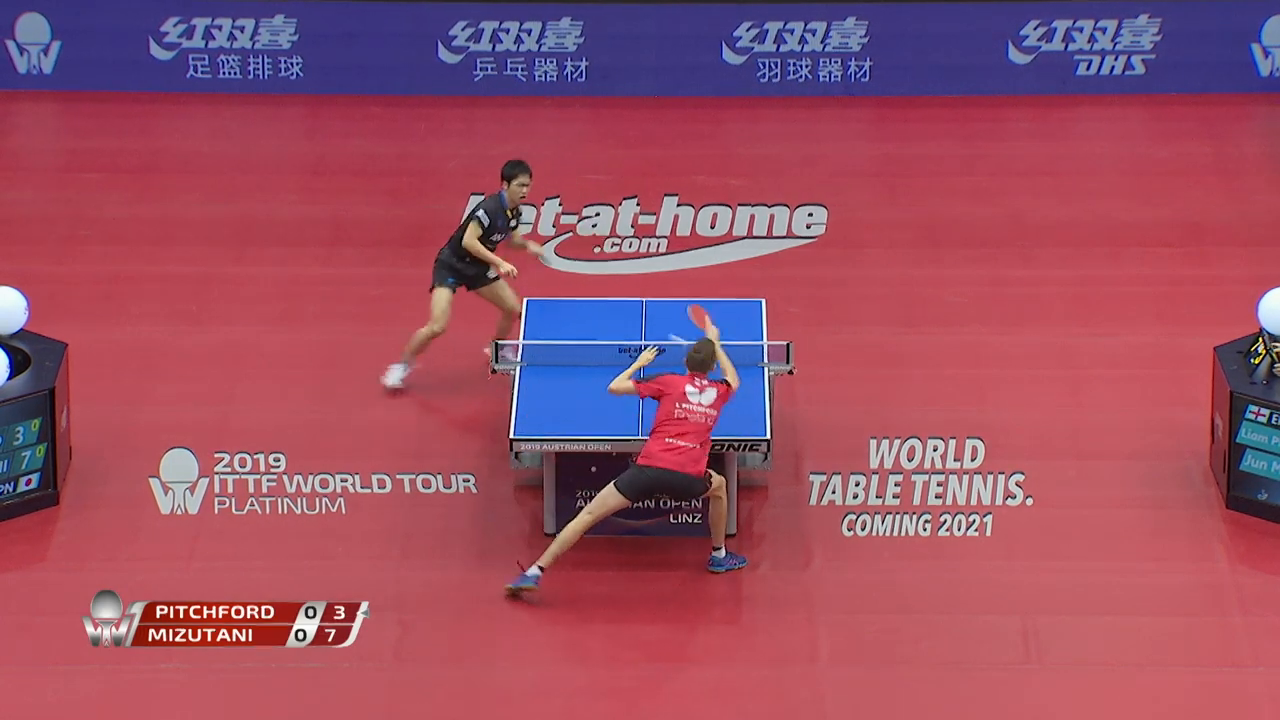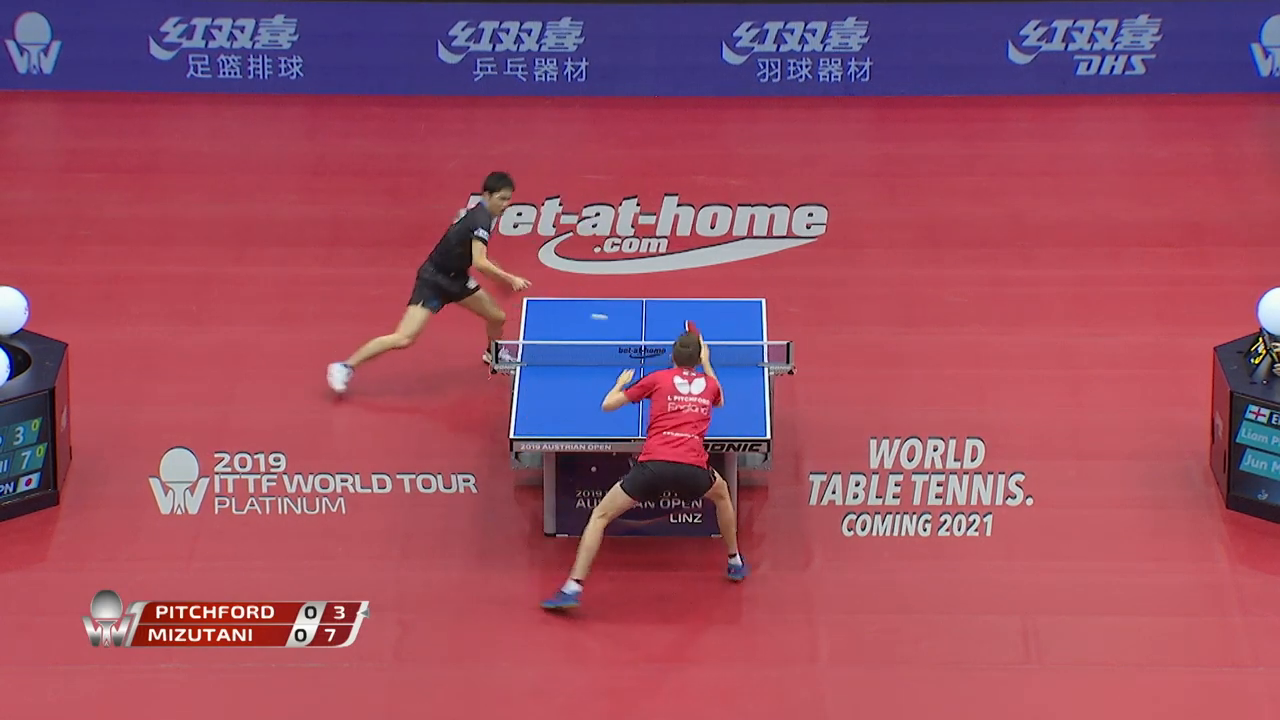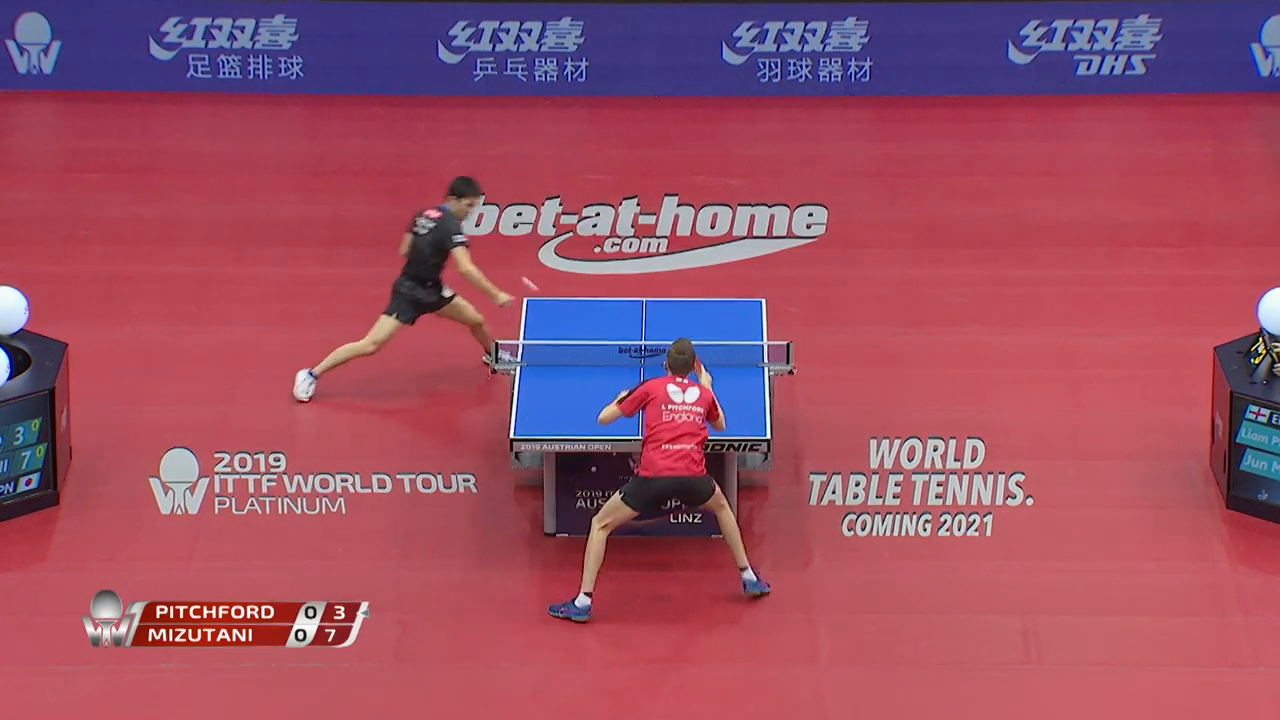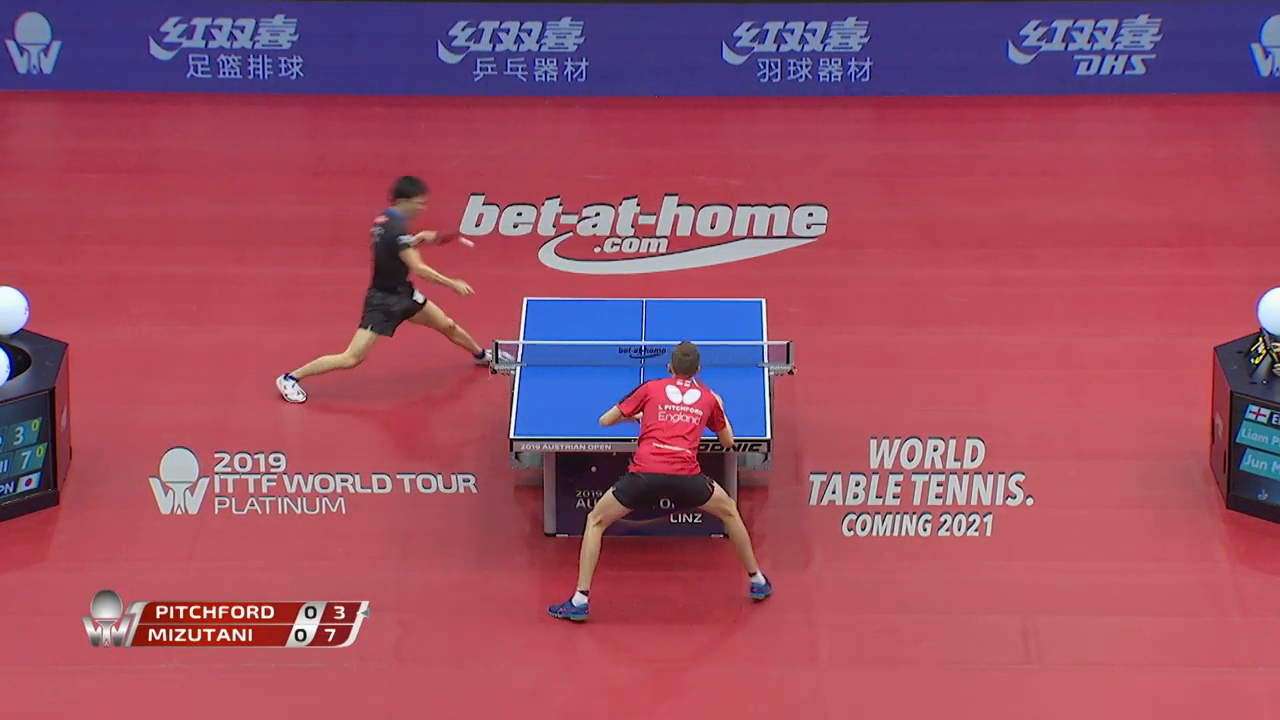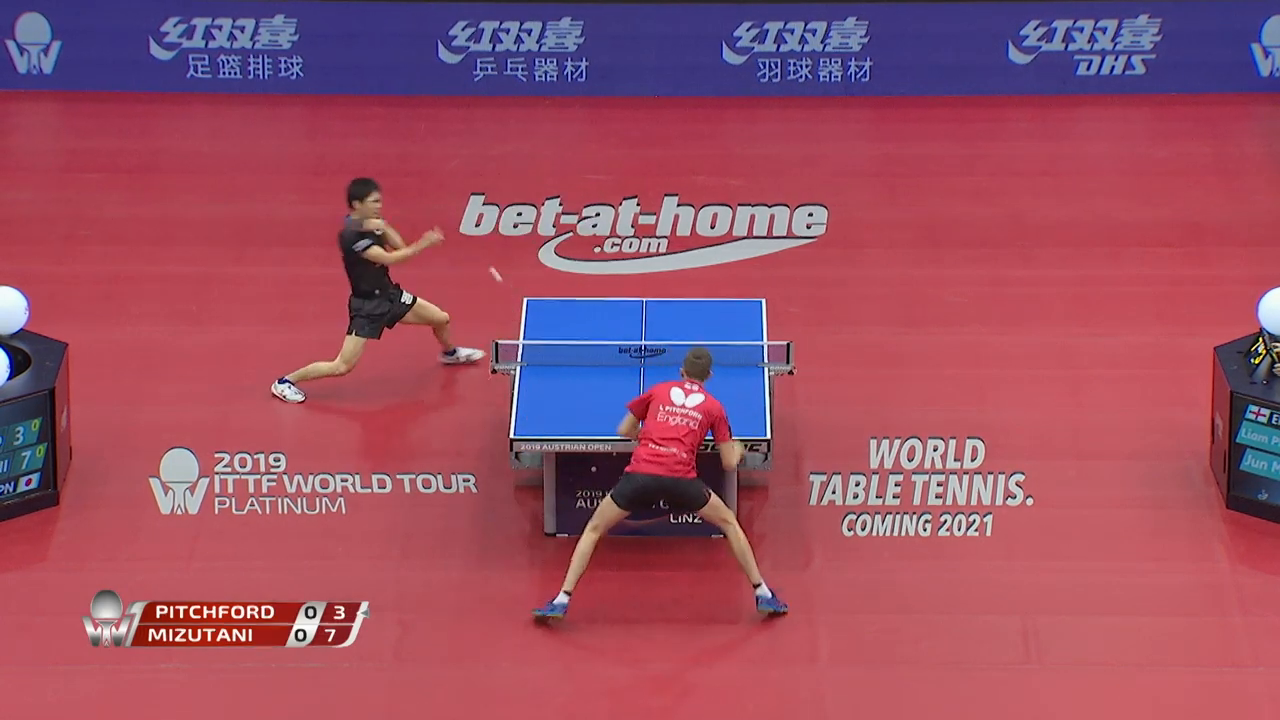
dt=0.1s
person 1, frame 1
left shoulder: (669, 382)
right shoulder: (720, 393)
left elbow: (614, 388)
right elbow: (734, 381)
left wrist: (639, 363)
right wrist: (716, 344)
left hip: (649, 467)
right hip: (688, 478)
left knee: (589, 514)
right knee: (719, 487)
left ankle: (534, 574)
right ankle: (719, 556)
person 1, frame 2
left shoulder: (657, 379)
right shoulder: (710, 384)
left elbow: (609, 405)
left wrist: (622, 380)
right wrist: (705, 361)
left hip: (653, 465)
right hip: (692, 468)
left knee: (600, 516)
right knee: (722, 496)
left ankle: (573, 588)
right ankle: (735, 563)
person 1, frame 3
left shoulder: (651, 387)
right shoulder: (704, 393)
left elbow: (603, 418)
right elbow: (721, 426)
left wrist: (622, 398)
left hip: (653, 476)
right hip: (693, 477)
left knee: (600, 524)
right knee: (722, 507)
left ankle: (583, 602)
right ankle: (749, 578)
person 1, frame 4
left shoulder: (650, 388)
right shoulder: (710, 398)
left elbow: (604, 421)
right elbow: (728, 441)
left wrist: (629, 413)
left hip: (645, 474)
right hip: (684, 477)
left knee: (595, 522)
right knee: (730, 512)
left ankle: (579, 601)
right ankle: (756, 581)
person 1, frame 5
left shoulder: (657, 390)
right shoulder: (714, 407)
left elbow: (624, 431)
right elbow: (730, 463)
right wrist: (738, 451)
left hip: (641, 474)
right hip: (680, 479)
left knee: (594, 530)
right knee: (729, 523)
left ankle: (562, 600)
right ankle: (763, 594)
person 2, frame 1
left shoulder: (514, 210)
right shoulder: (491, 207)
left elbow: (512, 236)
right elbow: (468, 241)
left wrist: (528, 245)
right wrist: (500, 262)
left hip: (478, 266)
right hip: (452, 265)
left knee: (514, 310)
right knee: (437, 328)
right ankle: (403, 365)
person 2, frame 2
left shoulder: (479, 213)
right shoulder: (482, 220)
right elbow: (479, 263)
right wrist: (510, 279)
left hip: (457, 278)
right hip: (435, 279)
left knee: (497, 317)
right knee: (404, 339)
left ankle: (493, 353)
right ankle: (345, 367)
person 2, frame 3
left shoulder: (425, 215)
right shoulder: (451, 227)
left elbow: (405, 250)
right elbow: (466, 268)
right wrist: (496, 294)
left hip: (430, 288)
right hip: (410, 292)
left knee: (477, 321)
right knee: (370, 345)
left ankle: (492, 355)
right ankle: (311, 374)
person 2, frame 4
left shoulder: (386, 219)
right shoulder: (396, 228)
right elbow: (418, 267)
left wrist: (421, 237)
right wrist: (453, 284)
left hip: (402, 293)
right hip: (382, 300)
left knee: (448, 325)
right knee: (350, 360)
left ankle: (479, 355)
right ankle: (289, 379)
person 2, frame 5
left shoulder: (368, 224)
right shoulder: (351, 234)
left elbow: (399, 246)
right elbow: (387, 259)
left wrist: (384, 228)
right wrist: (421, 245)
left hip: (389, 293)
right hip: (367, 304)
left knee: (442, 319)
right knee: (342, 367)
left ankle: (450, 353)
right ankle: (285, 381)
